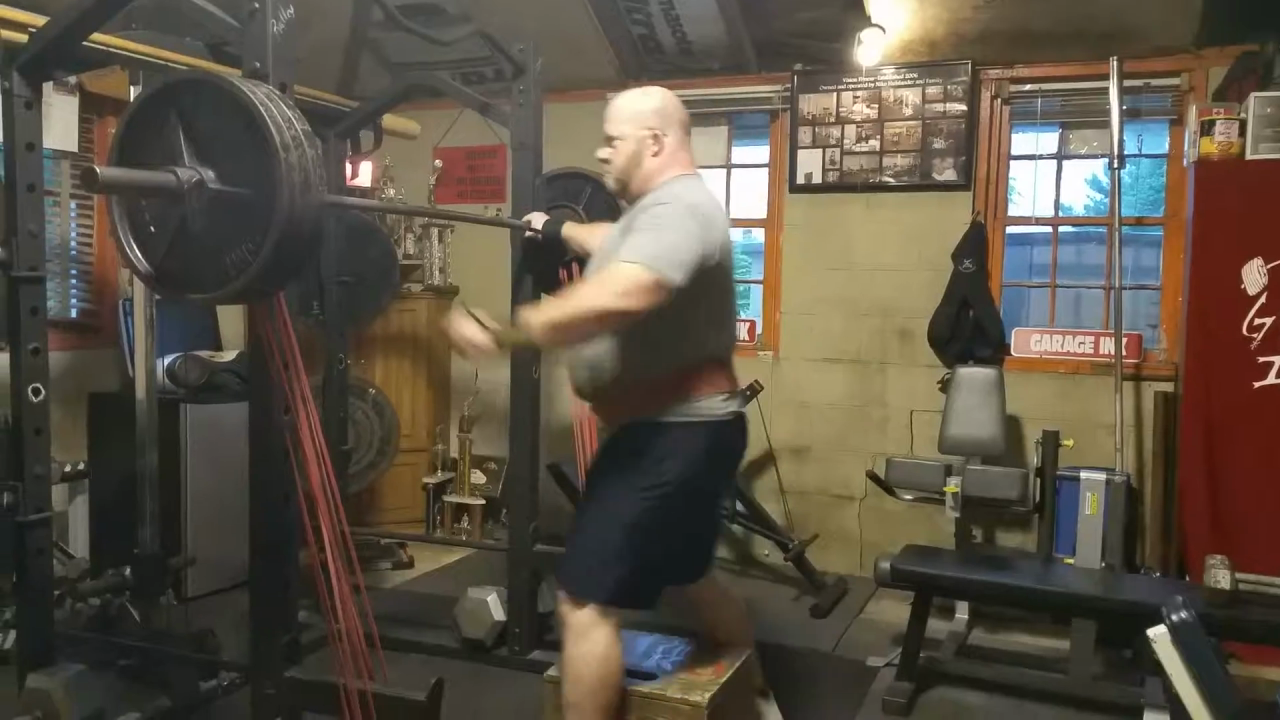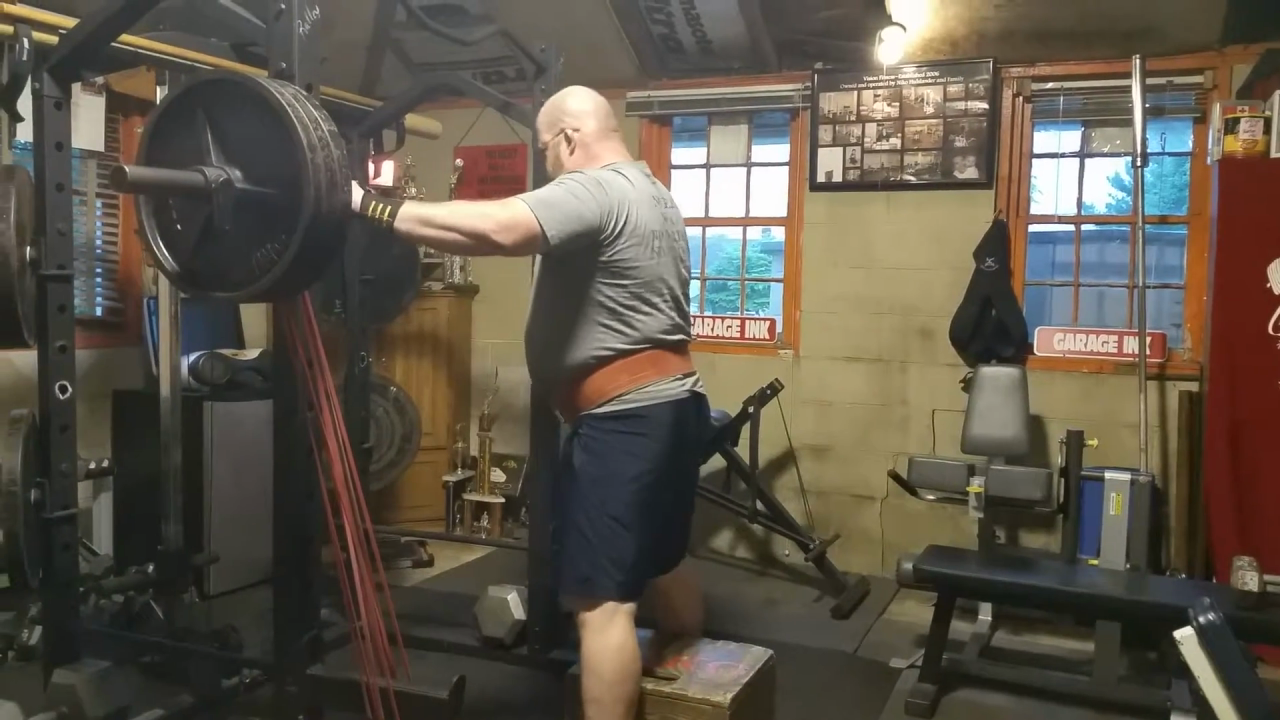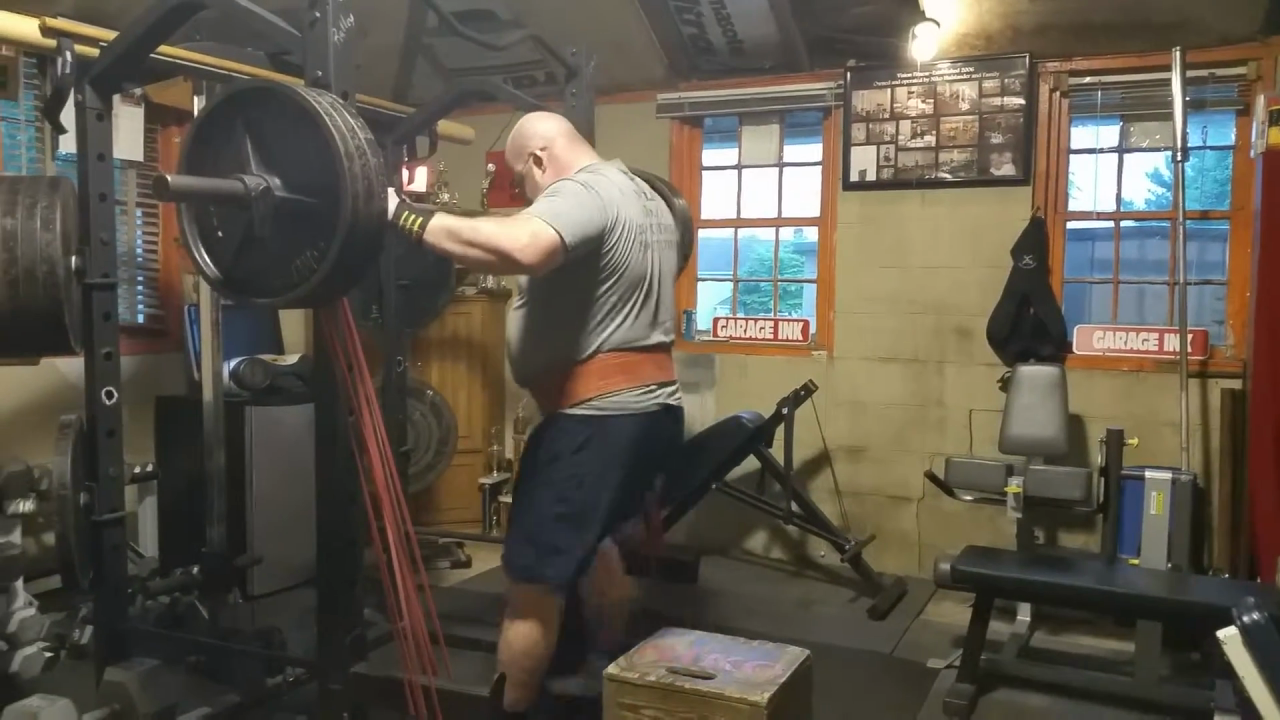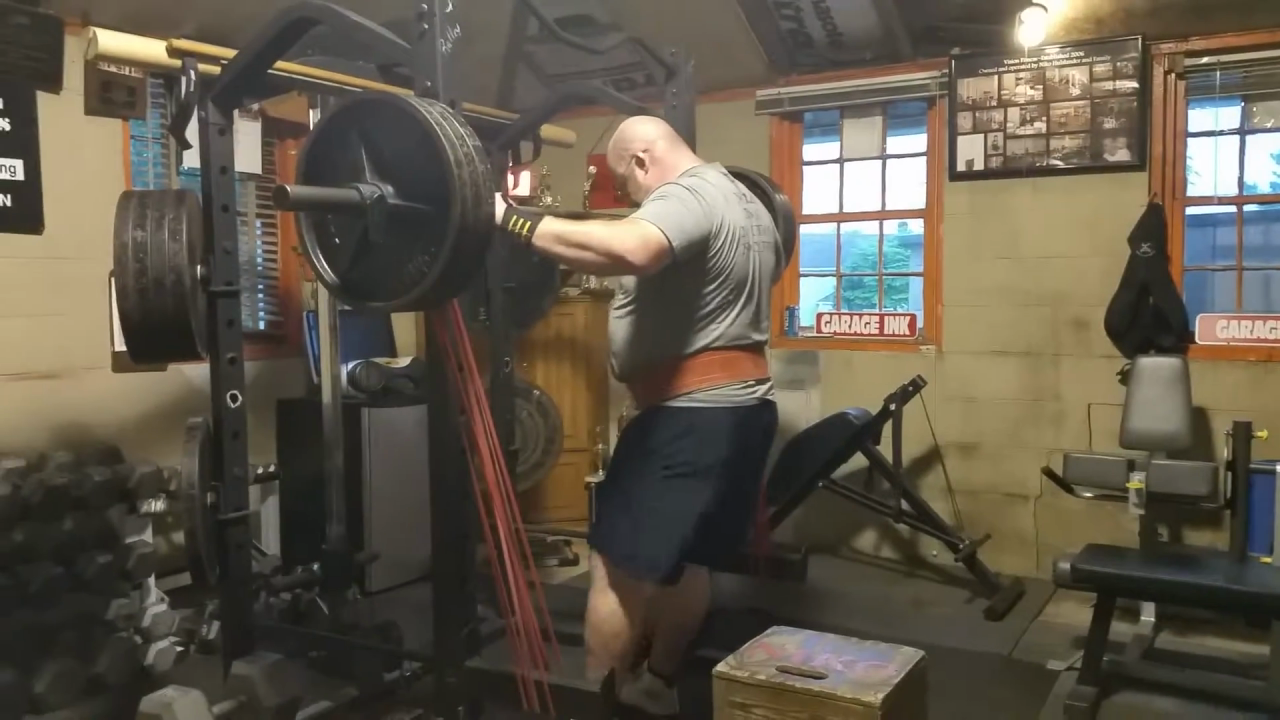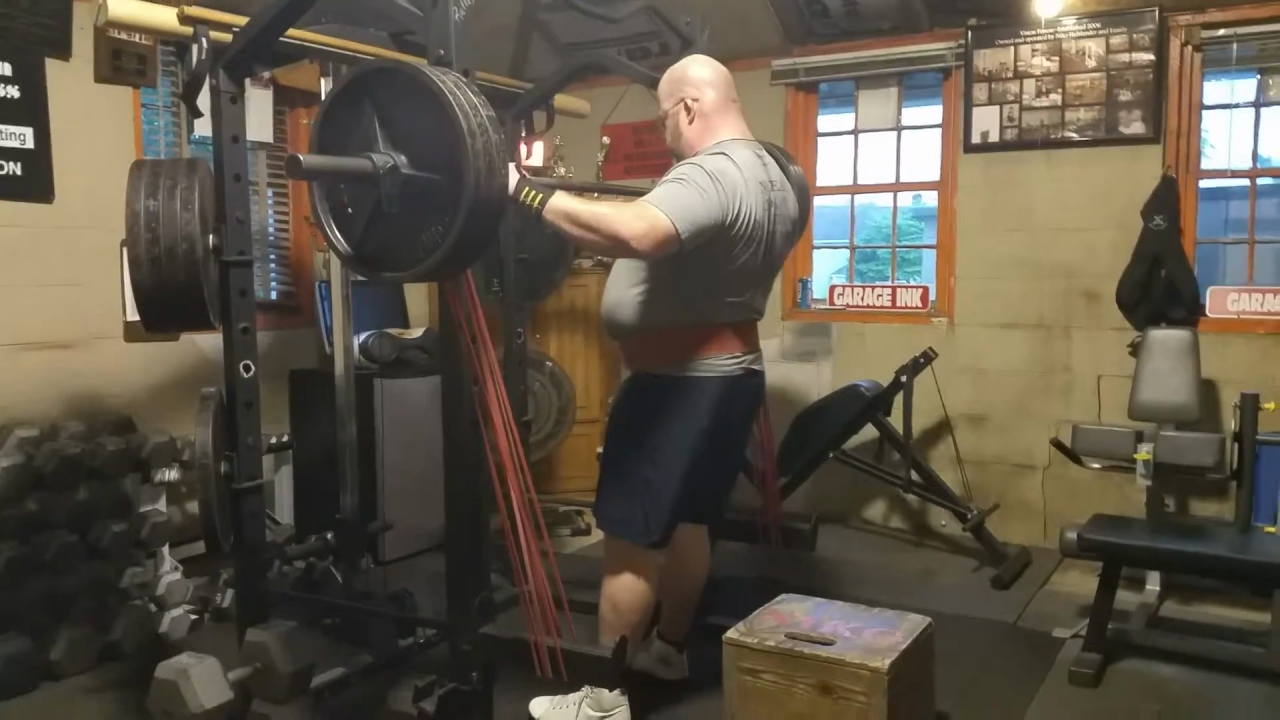
dt=1s
person 1, frame 1
left shoulder: (678, 210)
right shoulder: (666, 208)
left elbow: (620, 295)
right elbow: (610, 245)
left wrist: (504, 329)
right wrist: (554, 228)
left hip: (668, 434)
right hip: (690, 427)
left knee: (588, 603)
right knee: (685, 570)
person 1, frame 2
left shoulder: (596, 190)
right shoulder: (649, 193)
left elbow: (495, 228)
left wrist: (372, 206)
left hip: (626, 419)
right hip: (671, 405)
left knee: (602, 601)
right knee: (661, 565)
person 1, frame 3
left shoulder: (581, 194)
right shoulder: (643, 197)
left elbow: (518, 247)
left wrist: (408, 216)
left hip: (597, 416)
right hip: (652, 407)
left knee: (534, 576)
right knee: (586, 541)
person 1, frame 4
left shoulder: (686, 197)
right shoulder: (744, 200)
left elbow: (628, 248)
left wrist: (517, 220)
left hip: (693, 412)
right hip: (744, 403)
left knee: (620, 567)
right knee: (682, 558)
person 1, frame 5
left shoulder: (710, 176)
right shoulder: (773, 178)
left elbow: (635, 233)
left wrist: (528, 193)
left hip: (679, 381)
right hip: (731, 371)
left knee: (631, 538)
right knee: (685, 521)
right ankle: (667, 649)
